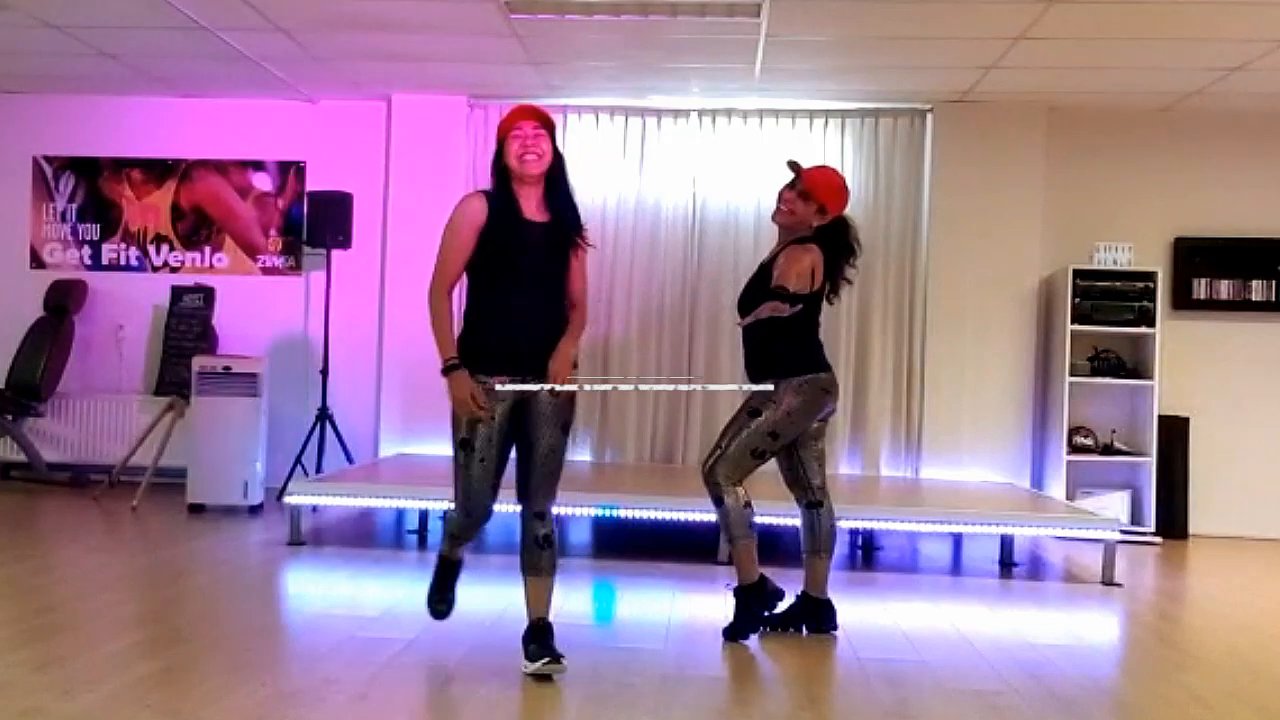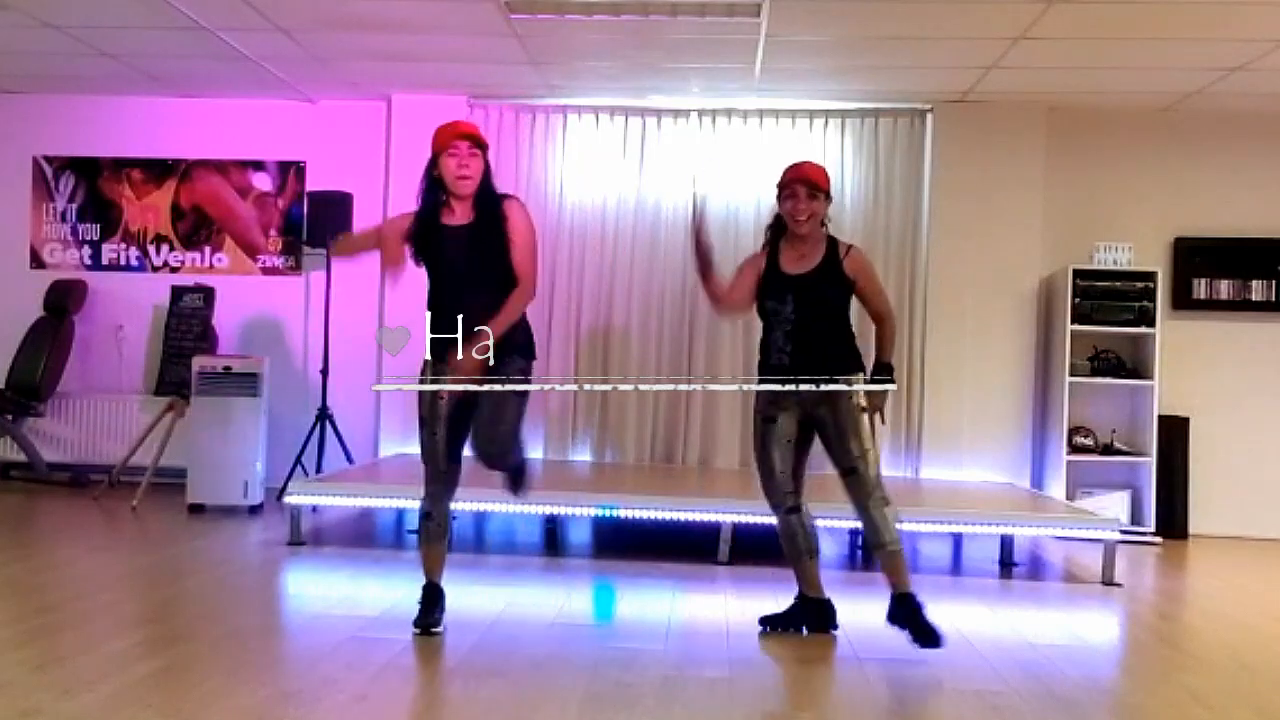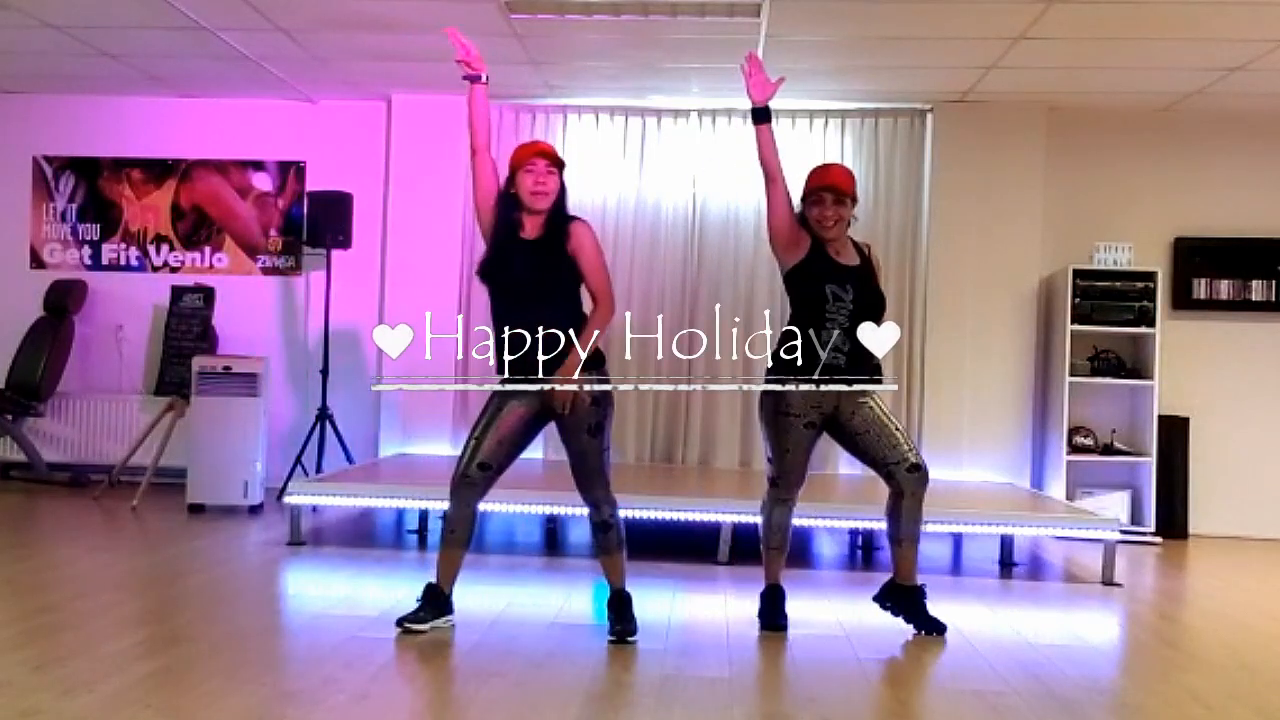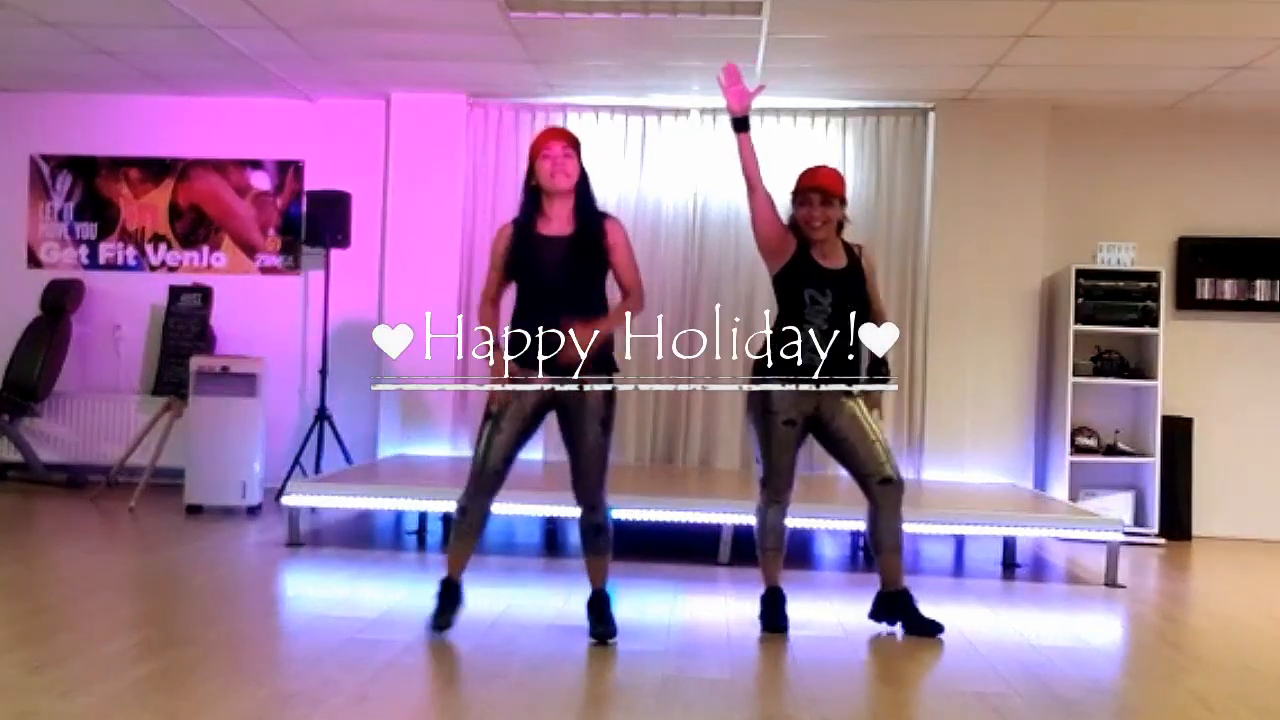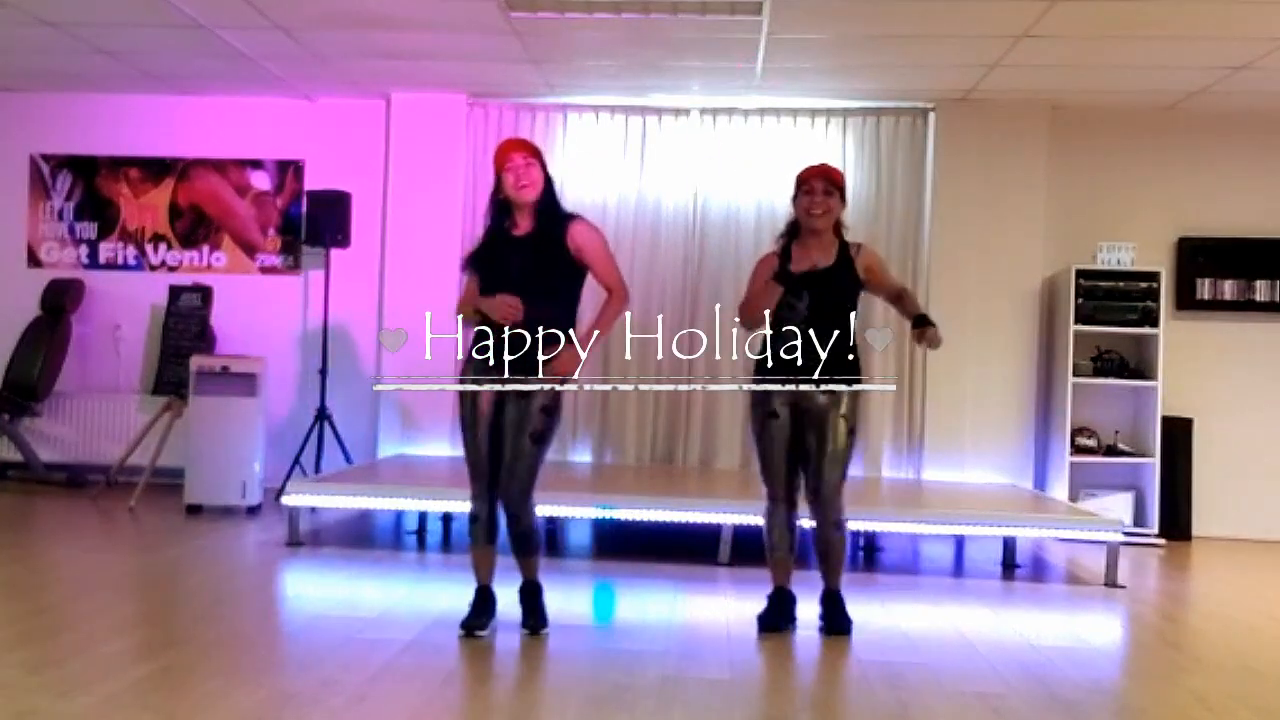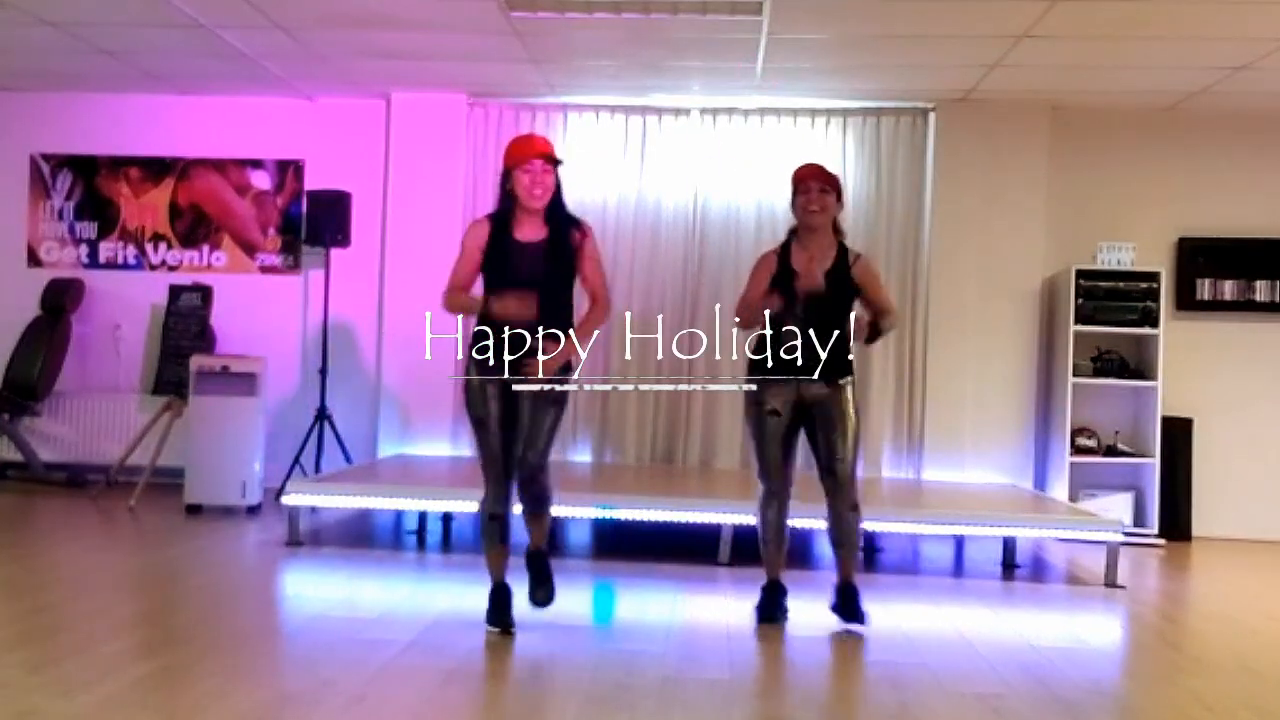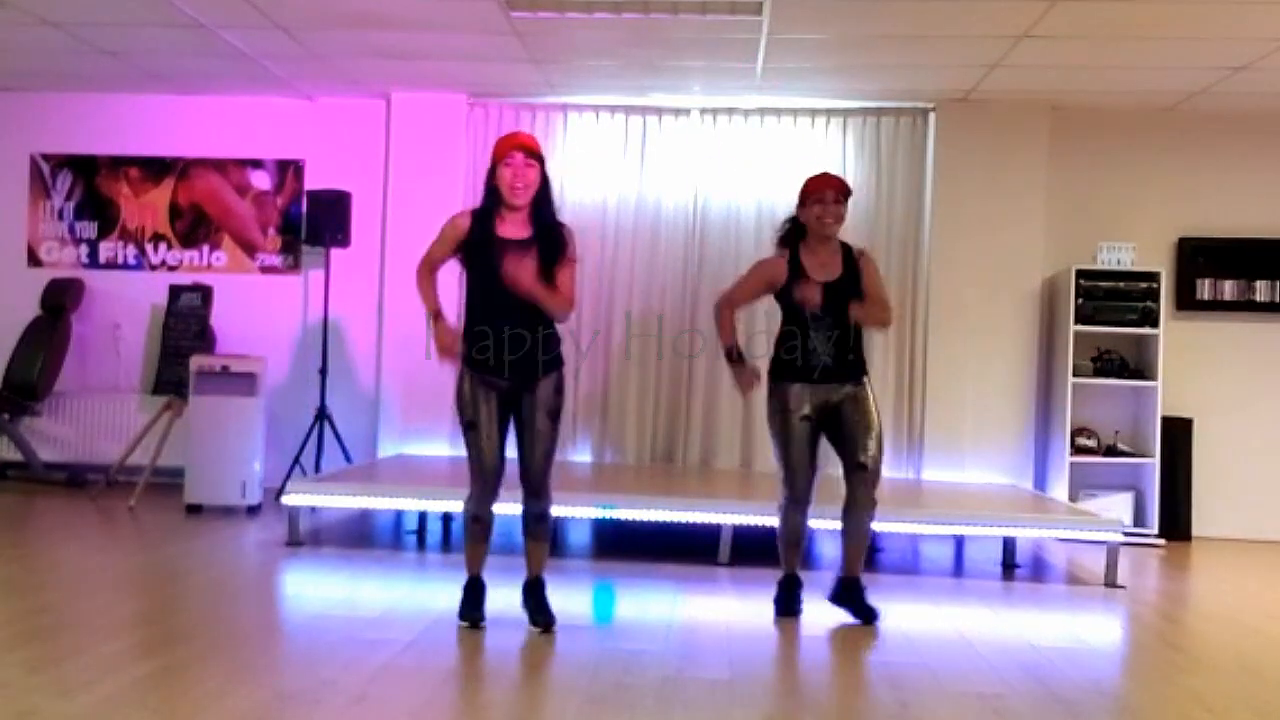
dt=0.7s
person 1, frame 1
left shoulder: (566, 223)
right shoulder: (479, 209)
right elbow: (440, 292)
left wrist: (567, 348)
right wrist: (453, 370)
left hip: (546, 381)
right hip: (485, 378)
left knee: (538, 505)
right knee: (475, 502)
left ankle: (539, 633)
right ankle: (448, 563)
person 1, frame 2
left shoulder: (508, 211)
right shoulder: (416, 223)
left elbow: (526, 284)
right elbow: (341, 247)
left wrist: (483, 343)
right wrist: (384, 241)
left hip: (505, 355)
right hip: (443, 361)
left knee: (496, 447)
right knee: (438, 482)
left ankle: (508, 458)
right ankle: (432, 593)
person 1, frame 3
left shoulder: (574, 233)
right shoulder: (498, 229)
left elbow: (605, 304)
right elbow: (477, 153)
left wrist: (578, 361)
right wrist: (477, 82)
left hip: (578, 381)
right hip: (519, 385)
left knee: (596, 494)
right knee: (466, 484)
left ankle: (619, 601)
right ankle: (439, 599)
person 1, frame 4
left shoulder: (606, 231)
right shoulder: (513, 235)
left elbow: (634, 297)
right elbow: (490, 300)
left wrist: (600, 329)
right wrist: (495, 358)
left hip: (588, 375)
right hip: (525, 374)
left knee: (590, 494)
right knee: (482, 479)
left ankle: (599, 600)
right ankle: (451, 587)
person 1, frame 5
left shoulder: (574, 230)
right shoulder: (491, 237)
left elbow: (617, 295)
right elbow: (465, 305)
left wrist: (579, 349)
right wrist: (486, 304)
left hip: (538, 377)
right hip: (484, 370)
left knee: (515, 491)
right knee: (483, 488)
left ankle: (531, 588)
right ankle: (483, 597)
person 1, frame 6
left shoulder: (575, 235)
right shoulder: (484, 231)
left elbow: (600, 302)
right elbow: (453, 298)
left wrist: (567, 347)
right wrist: (492, 306)
left hip: (548, 368)
right hip: (489, 368)
left knee: (533, 467)
right knee: (498, 481)
left ankle: (539, 554)
right ankle: (499, 589)
person 1, frame 7
left shoulder: (558, 236)
right shoulder: (467, 225)
left elbow: (566, 305)
right elbow: (426, 271)
left wrist: (535, 287)
right wrist: (438, 322)
left hip: (540, 370)
right hip: (481, 372)
left knee: (536, 481)
right knee: (485, 480)
left ankle: (535, 585)
right ankle: (473, 584)
person 2, frame 1
left shoulder: (801, 254)
right shoulder: (792, 252)
left elbow: (785, 298)
left wrist: (779, 304)
left hip: (791, 386)
right hip: (808, 385)
left knee: (721, 474)
right knee: (810, 493)
left ankle: (753, 589)
right ankle: (815, 602)
person 2, frame 2
left shoulder: (847, 258)
right shoulder: (762, 262)
left elbow: (884, 317)
right elbow: (726, 303)
left wrist: (882, 374)
right wrist: (703, 257)
left hip: (837, 387)
right hip: (779, 391)
left knee: (866, 486)
right knee: (781, 497)
left ankle: (903, 601)
right ankle: (812, 602)
person 2, frame 3
left shoulder: (866, 257)
right shoulder: (796, 248)
right elbow: (773, 178)
left wrist: (871, 371)
right wrist: (760, 111)
left hip: (854, 392)
right hip: (796, 388)
left knee: (911, 474)
right knee: (784, 488)
left ankle: (903, 588)
right ankle: (772, 592)
person 2, frame 4
left shoulder: (860, 259)
right shoulder: (783, 249)
left elbow: (876, 320)
right elbow: (754, 186)
left wrist: (876, 374)
right wrist: (740, 118)
left hip: (839, 392)
right hip: (781, 387)
left knee: (886, 484)
right knee: (776, 492)
left ankle: (894, 597)
right ankle: (772, 596)
person 2, frame 5
left shoulder: (859, 258)
right shoulder: (772, 263)
left elbow: (896, 291)
right elbow: (747, 319)
left wrist: (921, 321)
right wrist: (776, 289)
left hip: (833, 389)
right hip: (775, 386)
left knee: (825, 497)
right knee: (779, 493)
left ankle: (833, 597)
right ankle: (780, 597)
person 2, frame 6
left shoulder: (854, 265)
right shoulder: (772, 262)
left elbow: (886, 314)
right elbow: (743, 318)
left wrist: (868, 329)
right wrist: (792, 295)
left hip: (831, 385)
right hip: (773, 384)
left knee: (842, 486)
right knee: (775, 487)
left ankle: (847, 588)
right ankle: (773, 588)
person 2, frame 7
left shoulder: (859, 262)
right shoulder: (779, 265)
left elbow: (883, 316)
right elbow: (725, 304)
left wrist: (832, 302)
right wrist: (736, 358)
left hip: (849, 385)
right hip: (793, 387)
left knee: (865, 477)
right knee: (797, 489)
left ankle: (850, 582)
right ankle: (789, 581)
